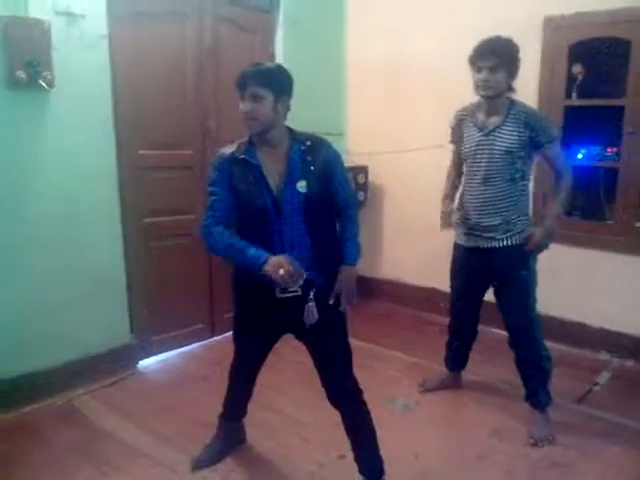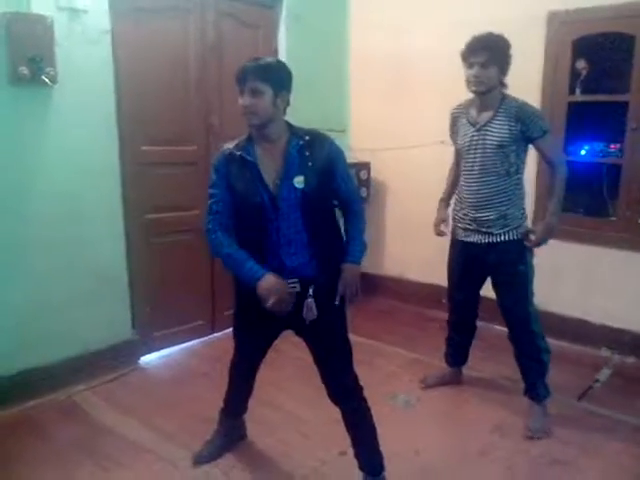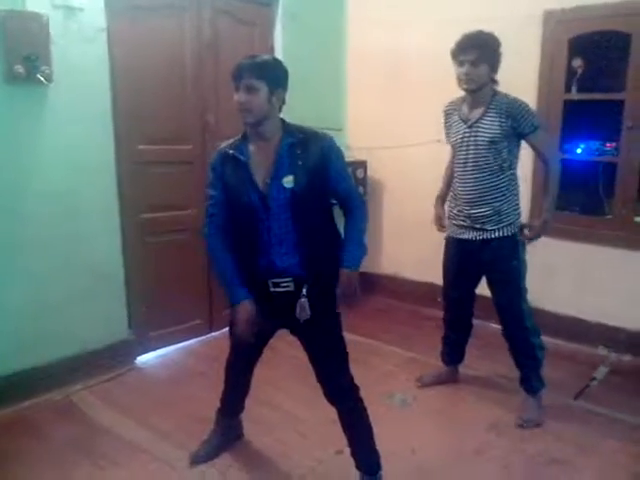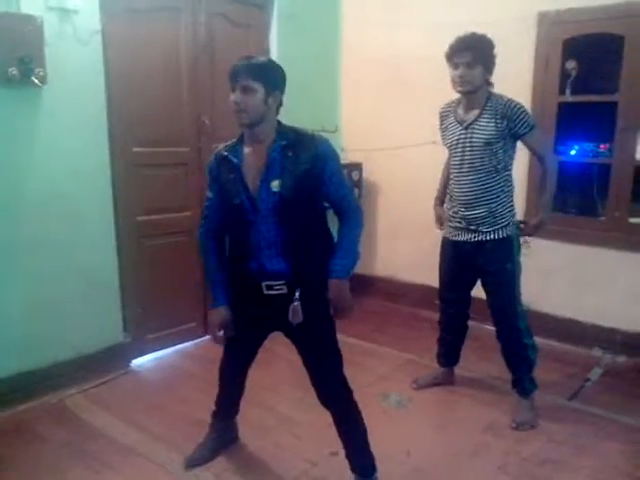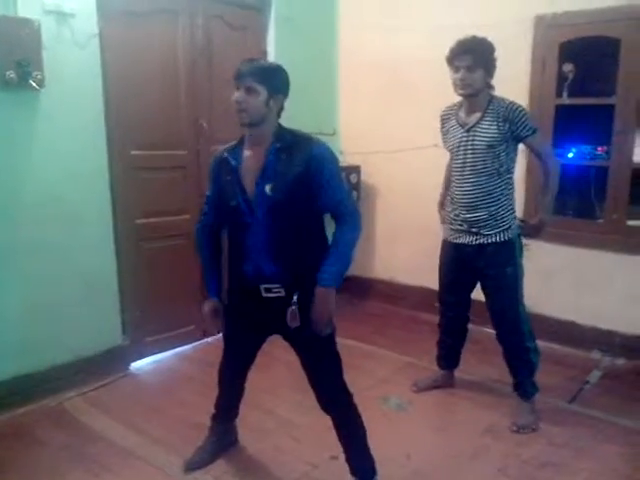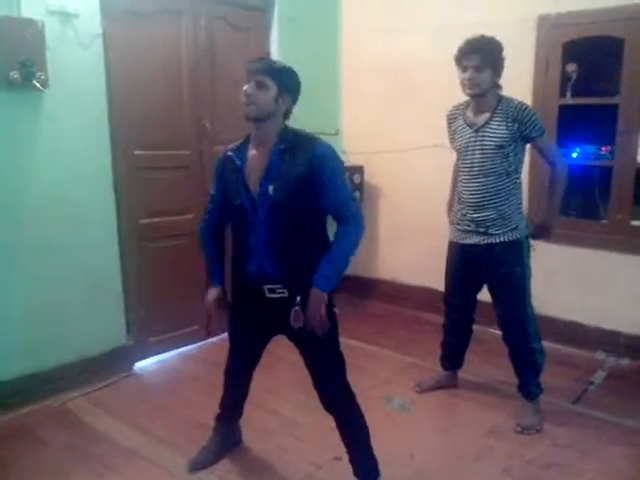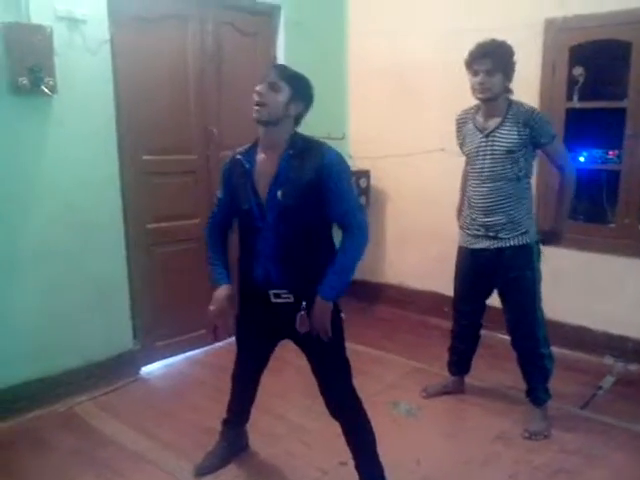
dt=0.1s
person 1, frame 1
left shoulder: (320, 154)
right shoulder: (229, 165)
left elbow: (347, 210)
right elbow: (214, 229)
left wrist: (348, 262)
right wrist: (263, 261)
left hip: (319, 293)
right hip: (258, 293)
left knee: (343, 388)
right knee: (243, 368)
right ankle: (229, 430)
person 1, frame 2
left shoulder: (321, 149)
right shoulder: (229, 162)
left elbow: (353, 205)
right elbow: (216, 231)
left wrist: (352, 259)
right wrist: (257, 276)
left hip: (319, 289)
right hip: (258, 291)
left knee: (343, 384)
right knee: (243, 365)
right ankle: (230, 426)
person 1, frame 3
left shoulder: (317, 148)
right shoulder: (226, 160)
left elbow: (354, 206)
right elbow: (217, 233)
left wrist: (349, 264)
right wrist: (238, 296)
left hip: (312, 288)
right hip: (254, 290)
left knee: (338, 383)
right knee: (238, 362)
right ankle: (227, 425)
person 1, frame 4
left shoulder: (312, 151)
right shoulder: (222, 162)
left elbow: (350, 213)
right elbow: (210, 233)
left wrist: (339, 274)
right wrist: (218, 300)
left hip: (304, 291)
right hip: (247, 293)
left knee: (332, 387)
right knee: (232, 366)
right ankle: (222, 428)
person 1, frame 5
left shoulder: (311, 154)
right shoulder: (225, 162)
left elbow: (349, 220)
right elbow: (208, 228)
left wrist: (326, 284)
right wrist: (212, 290)
left hip: (301, 295)
right hip: (245, 295)
left knee: (331, 390)
right knee: (231, 369)
right ankle: (222, 431)
person 1, frame 6
left shoulder: (315, 154)
right shoulder: (229, 161)
left elbow: (351, 222)
right elbow: (213, 225)
left wrist: (321, 286)
right wrist: (216, 281)
left hip: (303, 295)
right hip: (250, 295)
left knee: (334, 391)
right knee: (237, 369)
right ankle: (226, 431)
person 1, frame 7
left shoulder: (323, 161)
right shoulder: (237, 165)
left elbow: (356, 231)
right elbow: (217, 228)
left wrist: (327, 295)
right wrist: (220, 282)
left hip: (310, 301)
right hip: (256, 299)
left knee: (340, 395)
right knee: (244, 374)
right ankle: (233, 436)
person 2, frame 1
left shoulder: (530, 120)
right shoulder: (462, 119)
left elbow: (564, 174)
left wrist: (549, 222)
right wrist: (448, 200)
left hip: (512, 242)
right hip: (468, 240)
left knee: (523, 325)
right knee: (461, 312)
left ankle: (540, 407)
right ankle: (453, 371)
person 2, frame 2
left shoulder: (522, 114)
right shoulder: (458, 115)
left elbow: (558, 166)
left wrist: (549, 219)
right wrist: (444, 203)
left hip: (509, 237)
right hip: (465, 235)
left knee: (521, 319)
right knee: (459, 308)
left ankle: (538, 399)
right ankle: (454, 367)
person 2, frame 3
left shoulder: (513, 110)
right shoulder: (451, 113)
left elbow: (551, 161)
left wrist: (543, 216)
right wrist: (440, 200)
left hip: (502, 233)
right hip: (459, 231)
left knee: (514, 313)
right knee: (455, 304)
left ankle: (533, 391)
right ankle: (450, 366)
person 2, frame 4
left shoulder: (508, 111)
right shoulder: (446, 114)
left elbow: (547, 159)
left wrist: (540, 213)
right wrist: (438, 201)
left hip: (497, 235)
right hip: (455, 234)
left knee: (508, 315)
right knee: (451, 307)
left ankle: (525, 392)
right ankle: (446, 367)
person 2, frame 5
left shoulder: (510, 114)
right shoulder: (447, 117)
left elbow: (549, 163)
left wrist: (541, 215)
left hip: (499, 239)
right hip: (455, 237)
left knee: (509, 319)
right knee: (451, 309)
left ankle: (526, 395)
right ankle: (446, 371)
person 2, frame 6
left shoulder: (518, 114)
right shoulder: (454, 117)
left elbow: (557, 164)
left wrist: (548, 217)
left hip: (506, 239)
right hip: (462, 237)
left knee: (516, 319)
right knee: (456, 310)
left ankle: (531, 396)
right ankle: (449, 372)
person 2, frame 7
left shoulder: (530, 120)
right shoulder: (463, 122)
left elbow: (566, 170)
left wrist: (558, 223)
left hip: (516, 244)
right hip: (472, 242)
left knee: (525, 325)
right knee: (464, 315)
left ankle: (539, 403)
right ankle: (456, 377)
